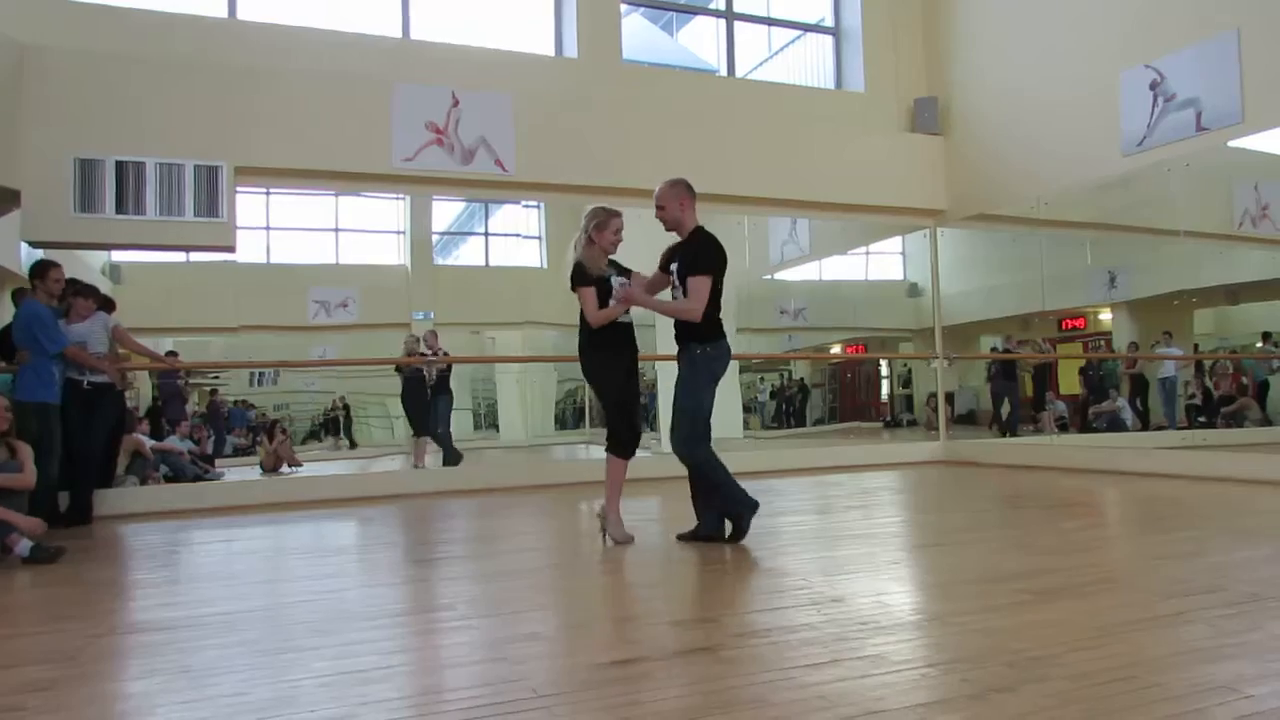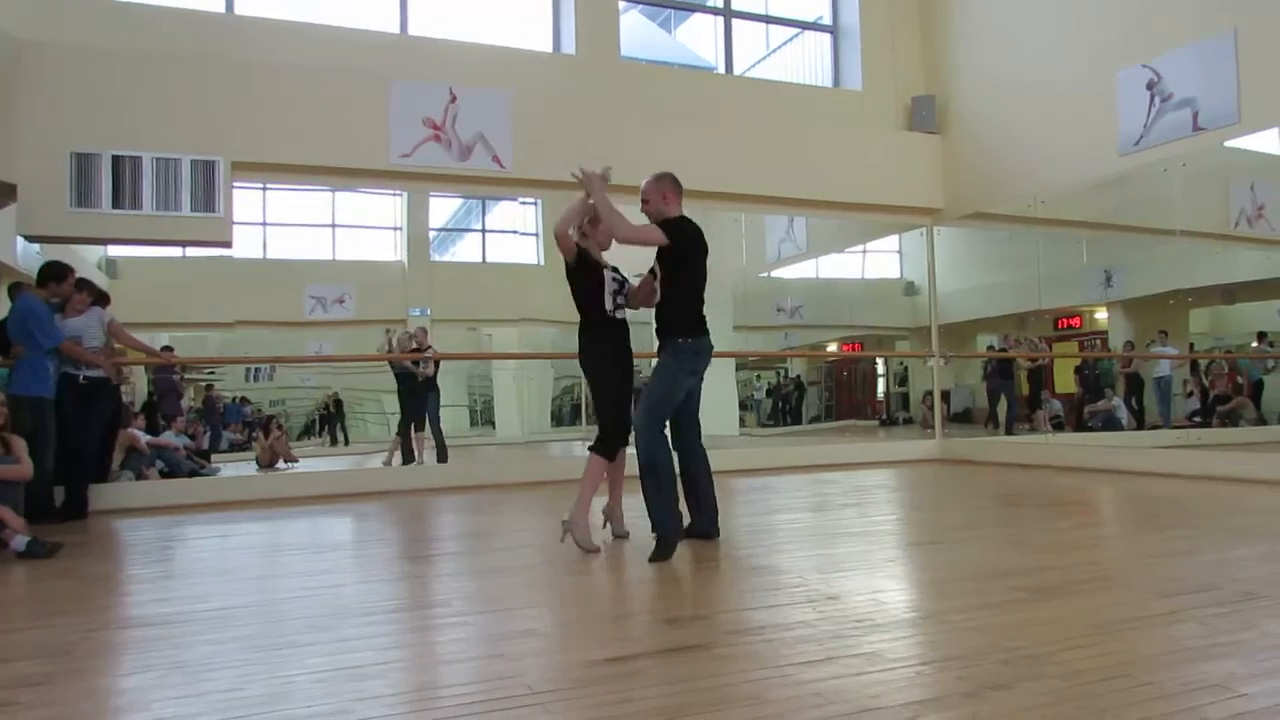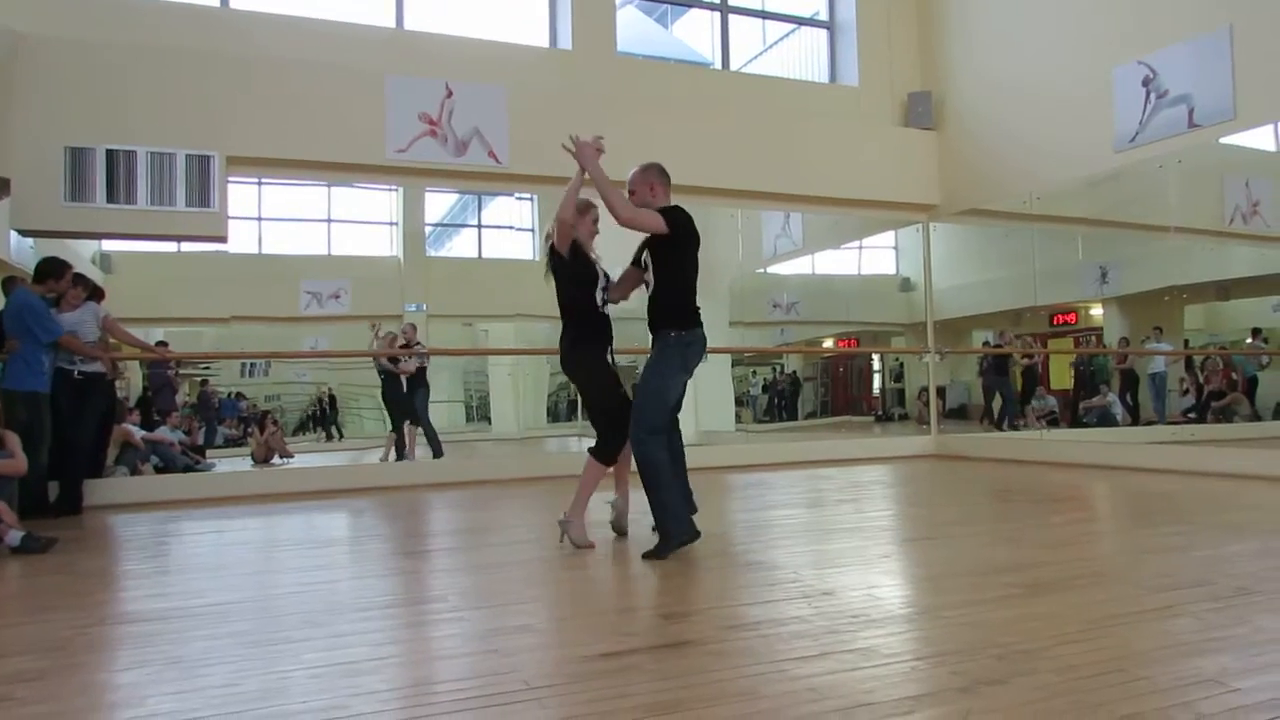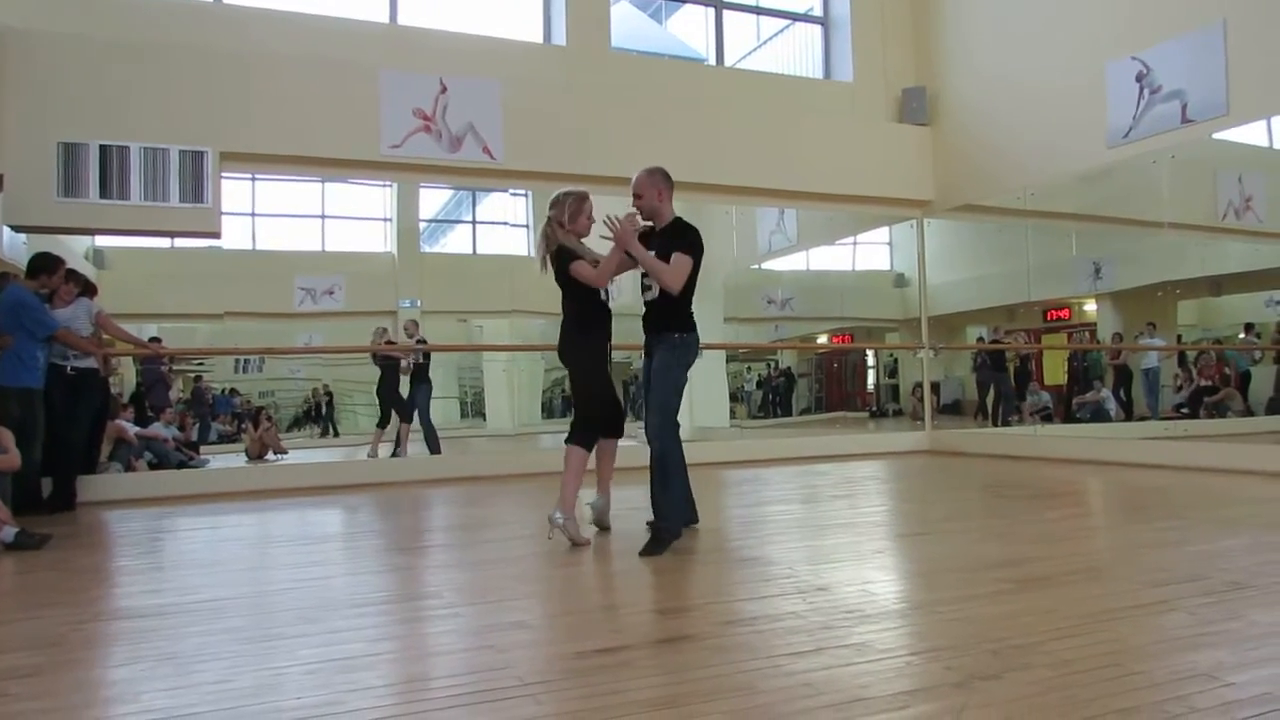
dt=0.4s
person 1, frame 1
left shoulder: (705, 249)
right shoulder: (678, 251)
left elbow: (694, 310)
right elbow: (649, 287)
left wrist: (644, 298)
left hip: (705, 352)
right hip: (694, 353)
left knee: (686, 440)
right knee: (694, 437)
left ankle: (739, 503)
right ankle: (711, 523)
person 1, frame 2
left shoulder: (682, 230)
right shoulder: (672, 243)
left elbow: (621, 232)
right elbow: (644, 295)
left wrist: (597, 191)
left hip: (686, 347)
right hip: (683, 347)
left knee: (647, 424)
right knee: (686, 434)
left ankle: (667, 526)
right ankle: (704, 521)
person 1, frame 3
left shoulder: (678, 220)
right shoulder: (652, 234)
left elbow: (623, 215)
right elbow: (619, 290)
left wrist: (591, 165)
left hip: (679, 339)
right hip: (671, 339)
left knee: (646, 428)
right knee: (663, 423)
left ankle: (677, 525)
right ankle: (679, 508)
person 1, frame 4
left shoulder: (685, 235)
right shoulder: (647, 237)
left elbow: (674, 283)
left wrist: (633, 248)
left hip: (677, 340)
right hip: (655, 340)
left knee: (659, 426)
right knee: (661, 425)
left ankle: (668, 523)
right ankle: (681, 510)
person 2, frame 1
left shoulder: (615, 268)
right shoulder: (583, 269)
right elbow: (594, 317)
right wrist: (625, 296)
left hip: (625, 355)
right hip: (599, 357)
left knee: (622, 433)
right knee: (627, 432)
left ankle: (612, 512)
right ankle: (610, 511)
person 2, frame 2
left shoulder: (611, 270)
right shoulder: (578, 258)
left elbow: (639, 299)
right elbow: (559, 231)
right wrist: (588, 195)
left hip: (619, 352)
right hip: (597, 353)
left knee: (619, 431)
right knee: (612, 431)
left ankle: (614, 510)
right ankle: (577, 517)
person 2, frame 3
left shoulder: (580, 257)
right shoulder: (563, 251)
left elbow: (612, 294)
right elbow: (563, 220)
right wrist: (581, 172)
left hip: (593, 354)
right hip: (583, 355)
left knee: (623, 422)
right knee: (612, 432)
left ankle: (622, 502)
right ankle: (574, 514)
person 2, frame 4
left shoulder: (576, 250)
right shoulder: (563, 253)
left elbow: (603, 271)
right elbow: (598, 278)
left wrist: (623, 242)
right wrist: (621, 244)
left hip: (591, 344)
right hip: (581, 345)
left knee: (611, 415)
right knee: (587, 420)
left ankle: (602, 499)
right ankle: (565, 510)
person 3, frame 1
left shoulder: (42, 310)
right shoulder: (37, 312)
left elbow: (60, 350)
right elbow: (71, 352)
left wrist: (99, 362)
right wrist: (105, 367)
left hip: (38, 394)
right hip: (38, 396)
left knee: (39, 458)
right knee: (45, 459)
left ankle: (42, 514)
right ankle: (44, 516)
person 3, frame 2
left shoulder: (34, 304)
right shoulder: (33, 307)
left elbow: (55, 344)
right elbow: (66, 348)
left wrist: (95, 357)
right wrist: (100, 361)
left hip: (33, 388)
right hip: (33, 391)
left knee: (35, 452)
right knee: (39, 453)
left ankle: (39, 510)
right ankle: (39, 511)
person 3, frame 3
left shoulder: (25, 297)
right shoulder: (30, 303)
left elbow: (50, 338)
right elbow: (65, 341)
right wrist: (100, 355)
left hip: (25, 383)
right hip: (28, 386)
left knee: (27, 447)
right knee: (34, 448)
left ankle: (30, 504)
right ankle: (32, 506)
person 3, frame 4
right shoulder: (24, 299)
left elbow: (47, 334)
right elbow: (61, 335)
right wrist: (95, 351)
right hip: (22, 382)
right knee: (28, 444)
left ankle: (23, 501)
right ankle: (26, 503)
person 4, frame 1
left shoulder: (102, 320)
right shoulder: (58, 327)
left elbow: (129, 343)
left wrist: (161, 358)
left hip: (105, 391)
right hip: (74, 391)
left knee: (94, 448)
right knee: (76, 447)
left ankle: (79, 508)
right ankle: (79, 508)
person 4, frame 2
left shoulder: (97, 314)
right shoulder: (54, 322)
left elbow: (124, 338)
left wrist: (157, 353)
left hip: (101, 386)
right hip: (70, 386)
left knee: (89, 442)
right knee: (71, 442)
left ankle: (74, 502)
right ankle: (75, 502)
person 4, frame 3
left shoulder: (93, 309)
left elbow: (119, 333)
left wrist: (151, 348)
left hip: (96, 381)
right hip: (64, 380)
left knee: (83, 438)
right knee: (65, 437)
left ankle: (69, 498)
right ankle: (70, 498)
person 4, frame 4
left shoulder: (86, 305)
left elbow: (112, 329)
left wrist: (146, 344)
left hip: (89, 377)
right hip: (57, 376)
left knee: (77, 434)
right knee: (58, 433)
left ankle: (62, 493)
right ankle: (63, 493)
